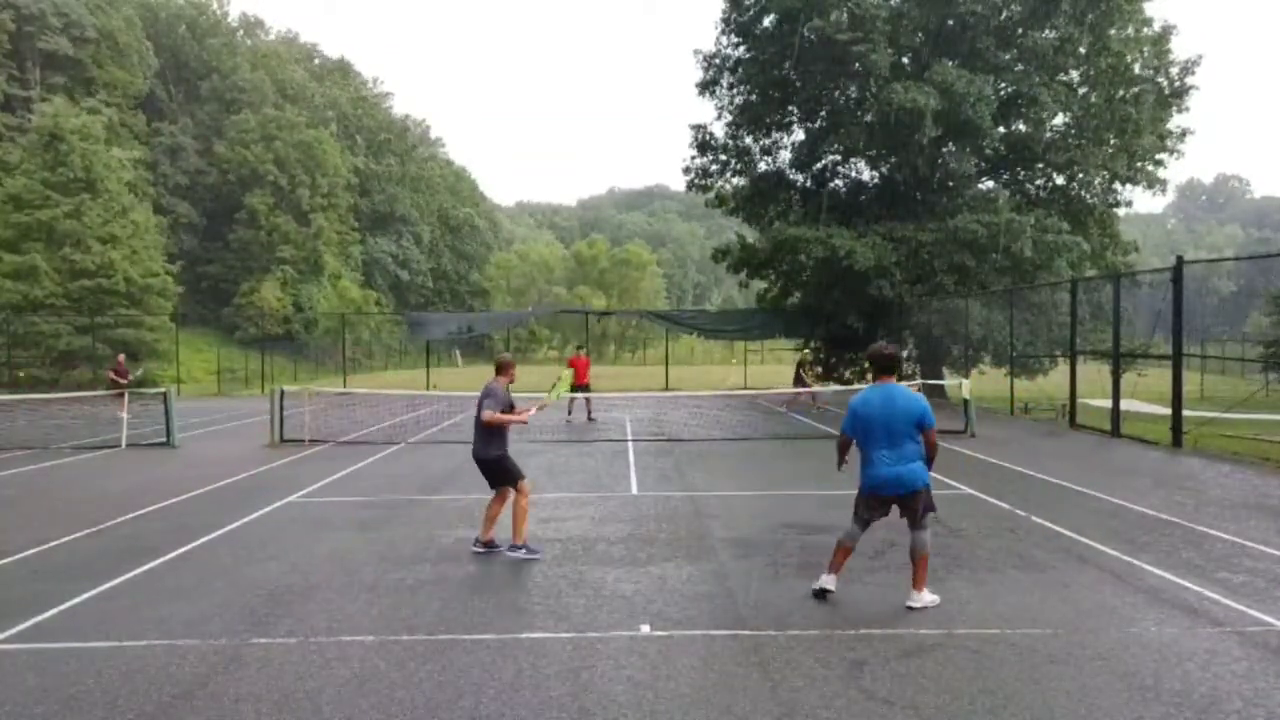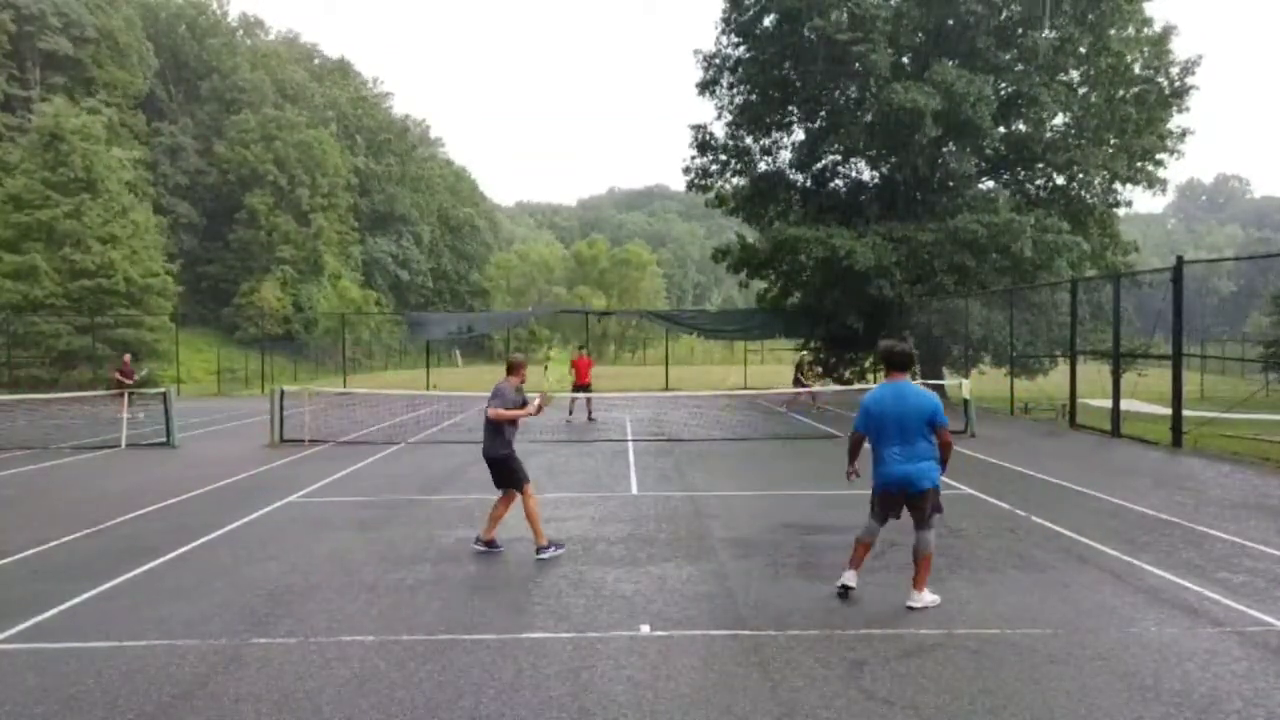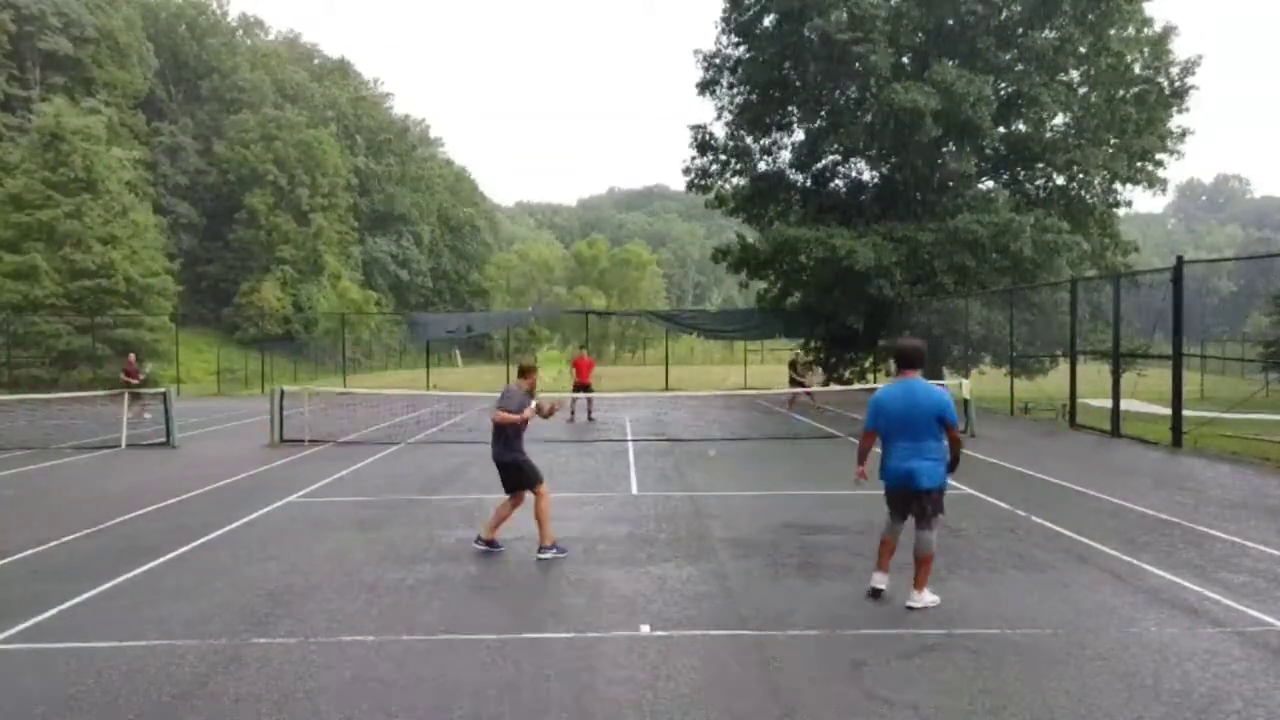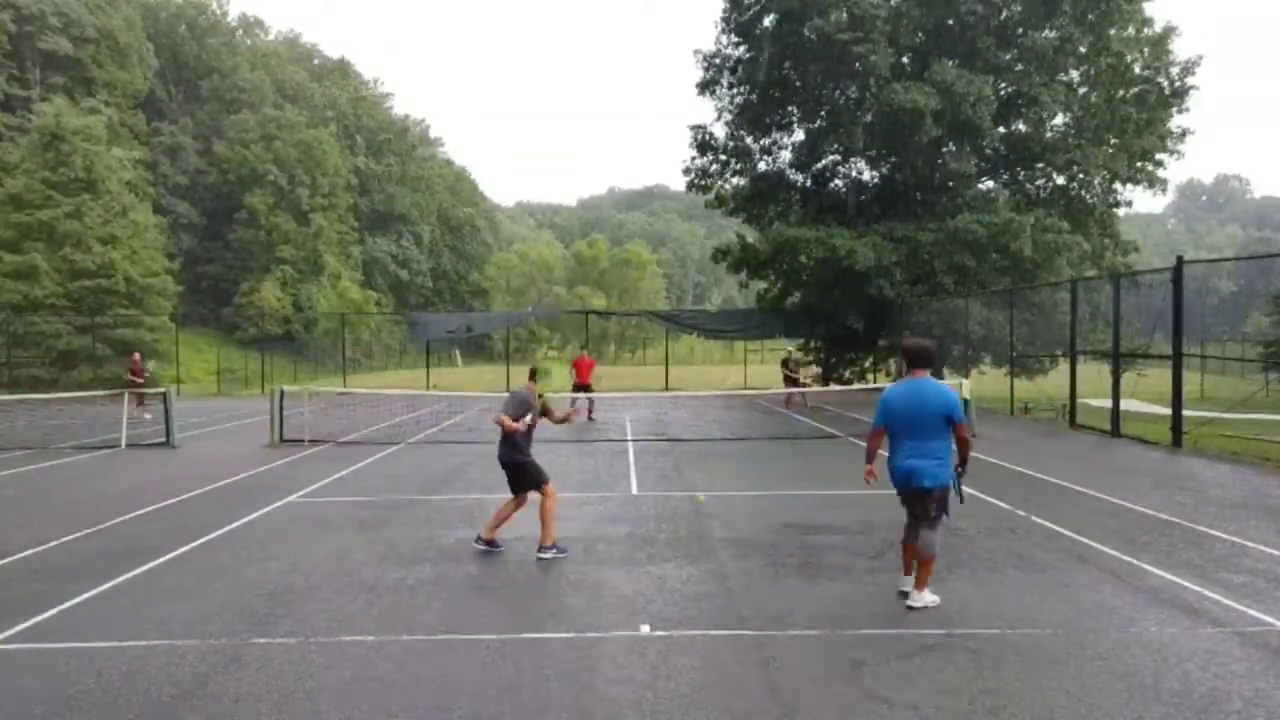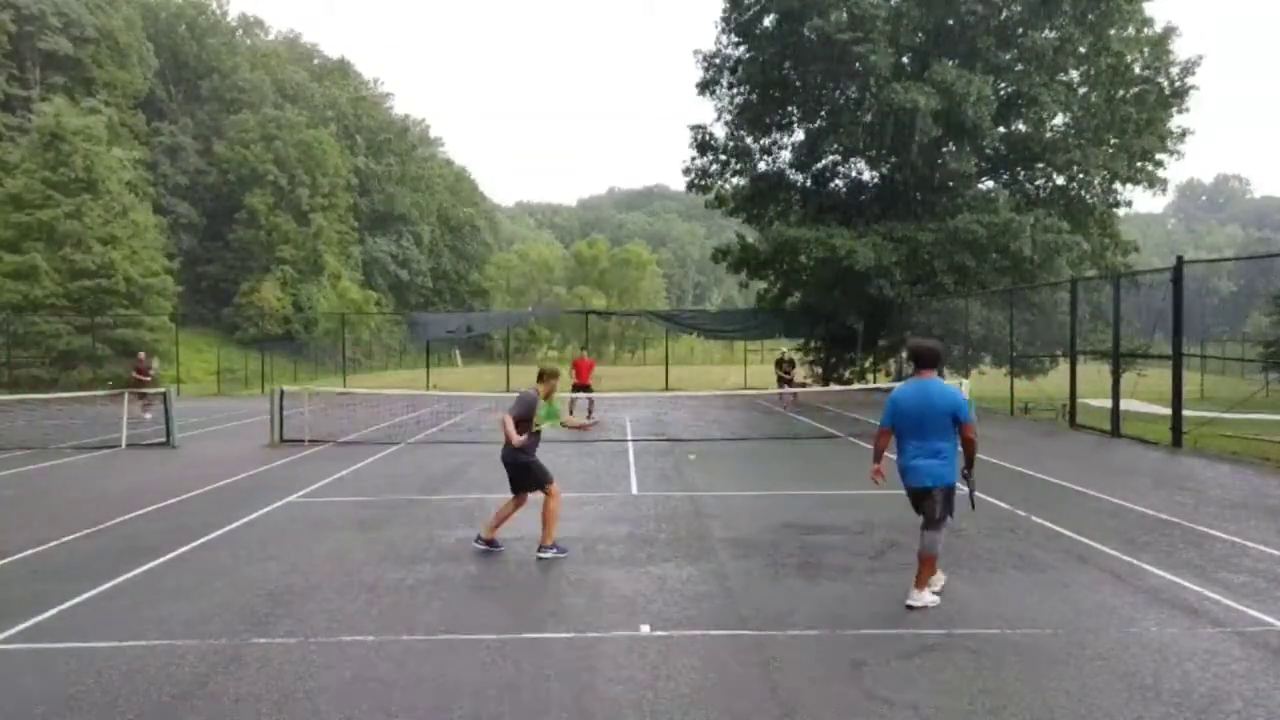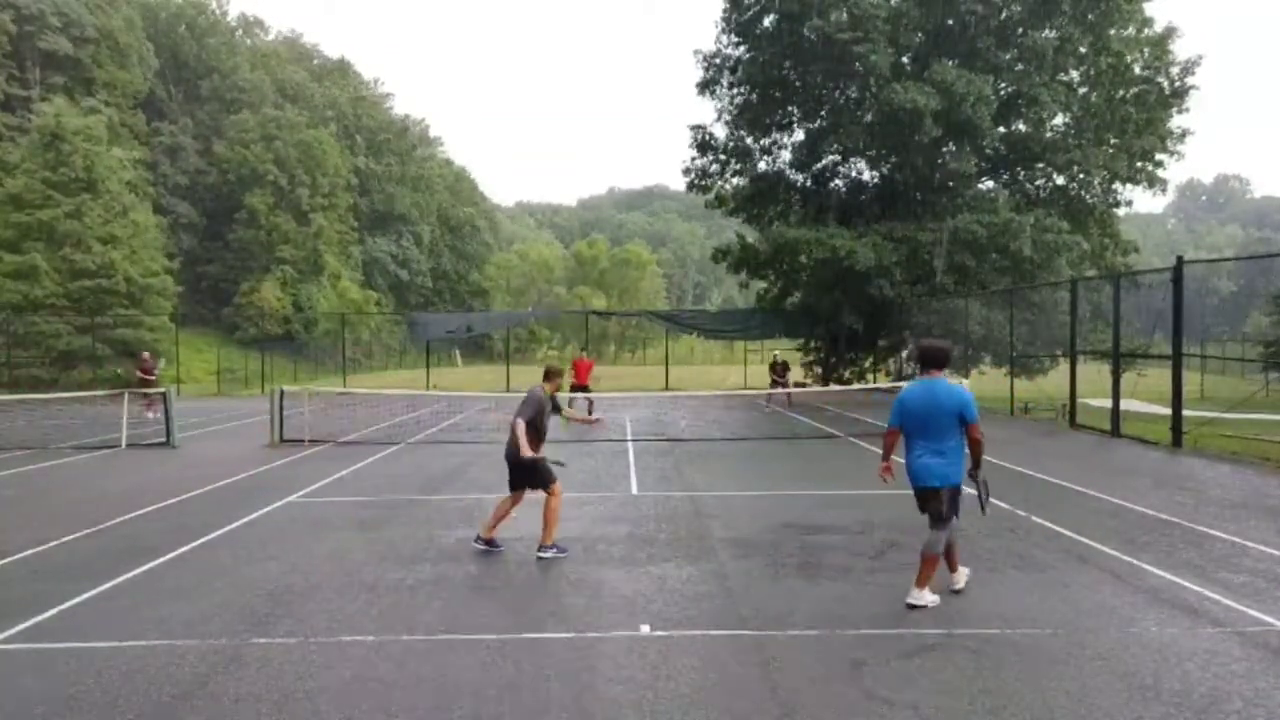
dt=0.1s
person 1, frame 1
left shoulder: (858, 402)
right shoulder: (916, 400)
left elbow: (844, 440)
right elbow: (932, 441)
left wrist: (840, 461)
right wrist: (927, 466)
left hip: (874, 479)
right hip: (912, 477)
left knee: (856, 527)
right knee: (920, 531)
left ankle: (829, 578)
right ankle: (919, 593)
person 1, frame 2
left shoulder: (871, 399)
right shoulder: (929, 398)
left elbow: (857, 438)
right elbow: (945, 440)
left wrist: (851, 463)
right wrist: (942, 465)
left hip: (886, 476)
right hip: (922, 475)
left knee: (874, 523)
right knee: (924, 531)
left ankle: (850, 574)
right ankle: (919, 593)
person 1, frame 3
left shoulder: (881, 396)
right shoulder: (938, 395)
left elbow: (868, 435)
right elbow: (954, 437)
left wrist: (860, 464)
right wrist: (954, 462)
left hip: (895, 473)
right hip: (929, 474)
left knee: (894, 522)
right knee: (926, 529)
left ankle: (879, 577)
right ankle: (918, 593)
person 1, frame 4
left shoulder: (890, 394)
right shoulder: (947, 394)
left elbow: (877, 434)
right elbow: (962, 436)
left wrist: (869, 463)
right wrist: (963, 463)
left hip: (902, 471)
right hip: (934, 473)
left knee: (913, 523)
right knee: (929, 529)
left ankle: (907, 580)
right ankle: (918, 592)
person 1, frame 5
left shoulder: (898, 394)
right shoulder: (953, 394)
left elbow: (884, 433)
right elbow: (968, 436)
left wrist: (877, 462)
right wrist: (969, 464)
left hip: (910, 472)
right hip: (939, 473)
left knee: (931, 524)
right knee: (934, 529)
left ankle: (932, 576)
right ankle: (918, 592)
person 1, frame 6
left shoulder: (906, 394)
right shoulder: (960, 394)
left elbow: (892, 433)
right elbow: (975, 437)
left wrist: (885, 460)
right wrist: (976, 465)
left hip: (918, 471)
right hip: (946, 473)
left knee: (941, 524)
right knee: (940, 528)
left ankle: (955, 574)
right ankle: (919, 591)
person 2, frame 1
left shoulder: (502, 390)
right shoulder: (495, 390)
left elbow: (513, 412)
right elbow: (487, 416)
left wrist: (527, 411)
right wrist: (517, 419)
left hip: (487, 451)
right hip: (492, 452)
left knee: (502, 492)
right knee: (523, 490)
left ankle: (484, 540)
right ankle: (518, 544)
person 2, frame 2
left shoulder: (516, 390)
right shoulder: (504, 390)
left elbow: (529, 408)
right elbow: (492, 413)
left wrist: (538, 405)
right wrist: (522, 412)
left hip: (497, 451)
right hip: (500, 451)
left knee: (509, 494)
right knee: (528, 494)
left ankle: (484, 539)
right ankle: (542, 545)
person 2, frame 3
left shoulder: (527, 394)
right shoulder: (512, 394)
left elbow: (543, 413)
right elbow: (497, 417)
left wrist: (551, 408)
right wrist: (521, 417)
left hip: (510, 454)
right hip: (509, 455)
left knee: (516, 498)
right knee: (542, 492)
left ankle: (485, 537)
right ankle: (546, 546)
person 2, frame 4
left shoulder: (538, 398)
right shoulder: (520, 396)
left elbow: (554, 417)
right elbow: (499, 417)
left wrist: (566, 416)
right wrist: (513, 426)
left hip: (517, 455)
right hip: (516, 456)
left knee: (520, 498)
right knee: (549, 492)
left ankle: (485, 537)
right ankle: (547, 546)
person 2, frame 5
left shoulder: (545, 400)
right shoulder: (528, 397)
left elbow: (561, 420)
right elbow: (507, 418)
left wrist: (581, 425)
right wrist: (512, 437)
left hip: (516, 456)
right hip: (519, 456)
left knee: (519, 499)
right knee: (553, 492)
left ankle: (485, 537)
right ankle: (546, 546)
person 2, frame 6
left shoulder: (549, 397)
right shoulder: (536, 396)
left elbow: (563, 412)
right elbow: (519, 421)
left wrist: (587, 419)
right wrist: (524, 447)
left hip: (518, 454)
right hip: (525, 455)
left knee: (515, 496)
right knee: (555, 491)
left ankle: (484, 536)
right ankle: (546, 545)
